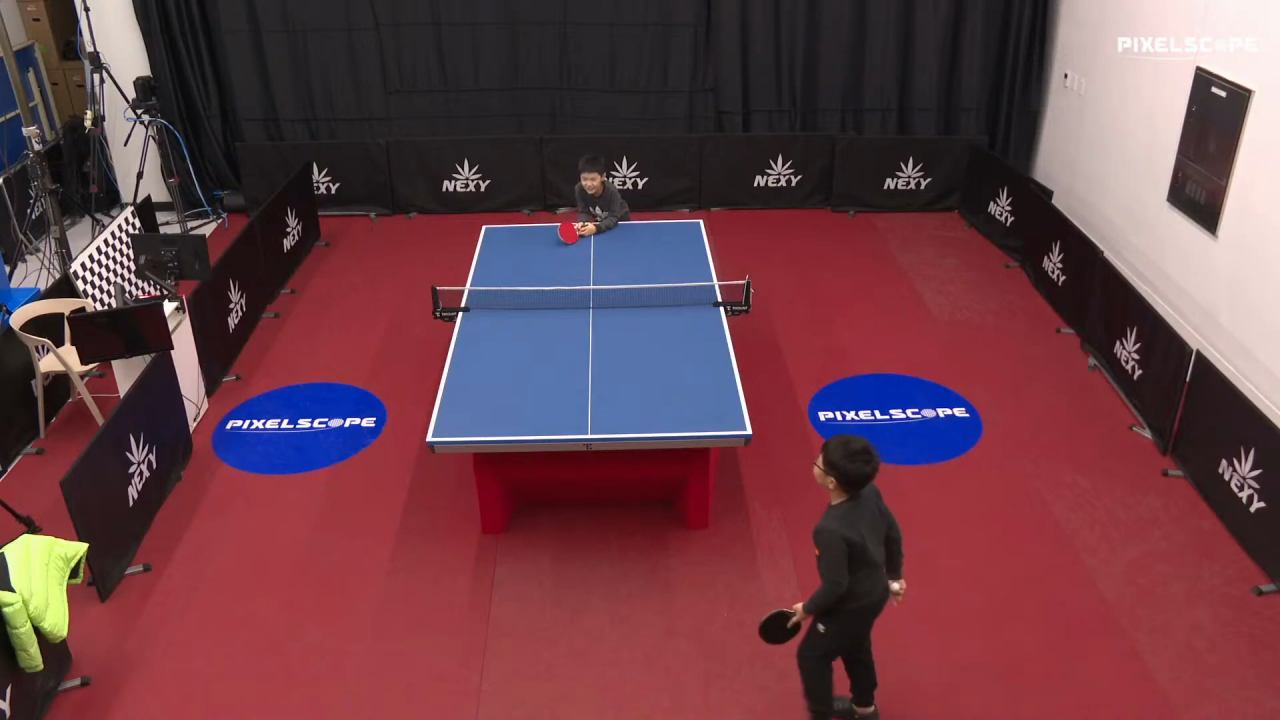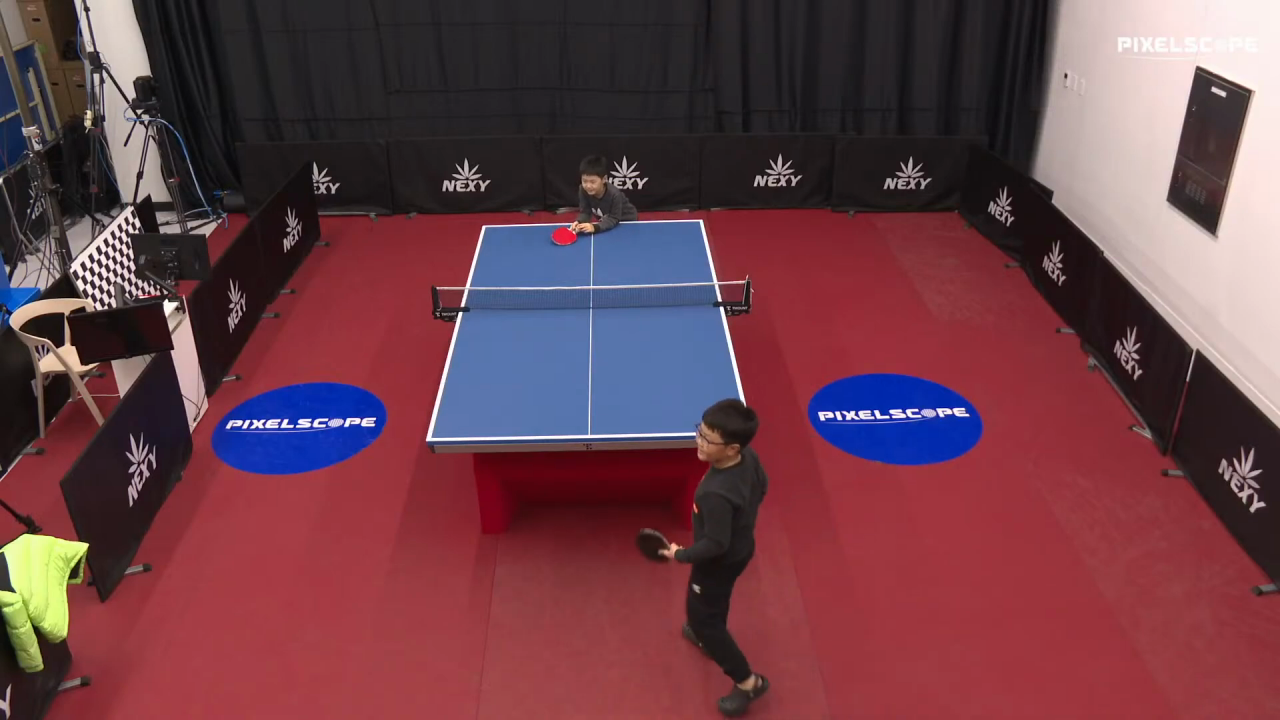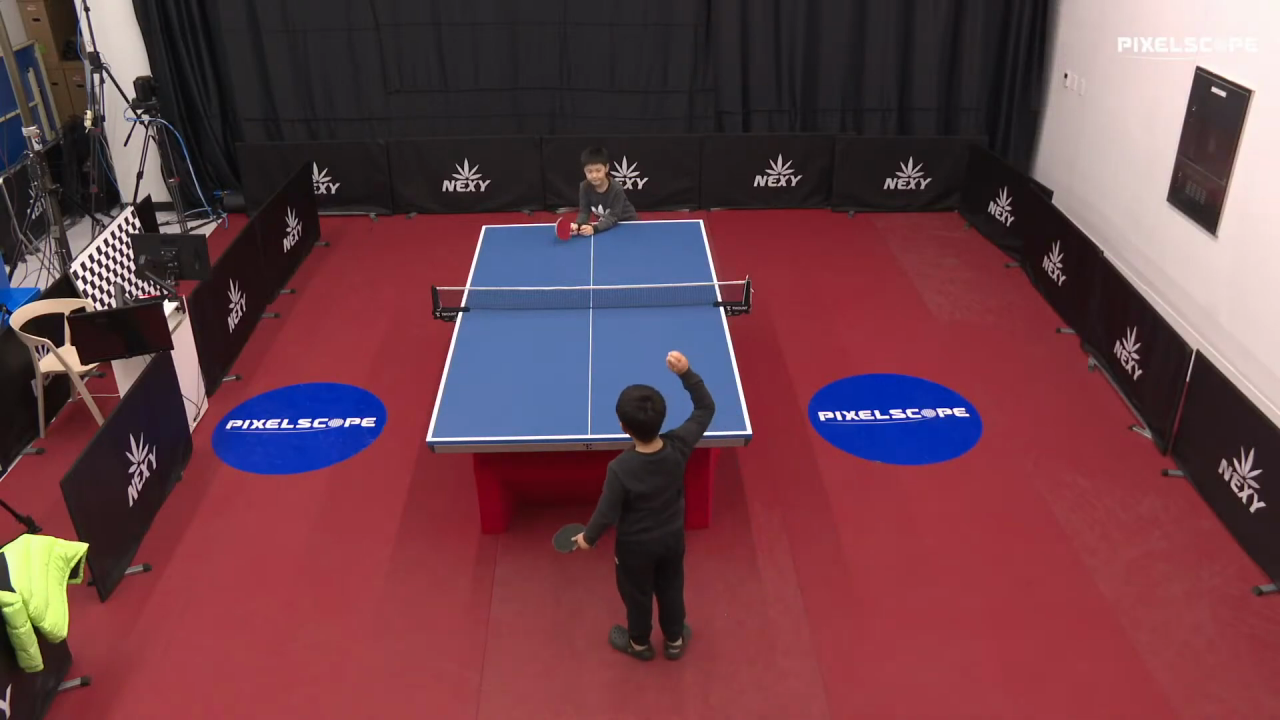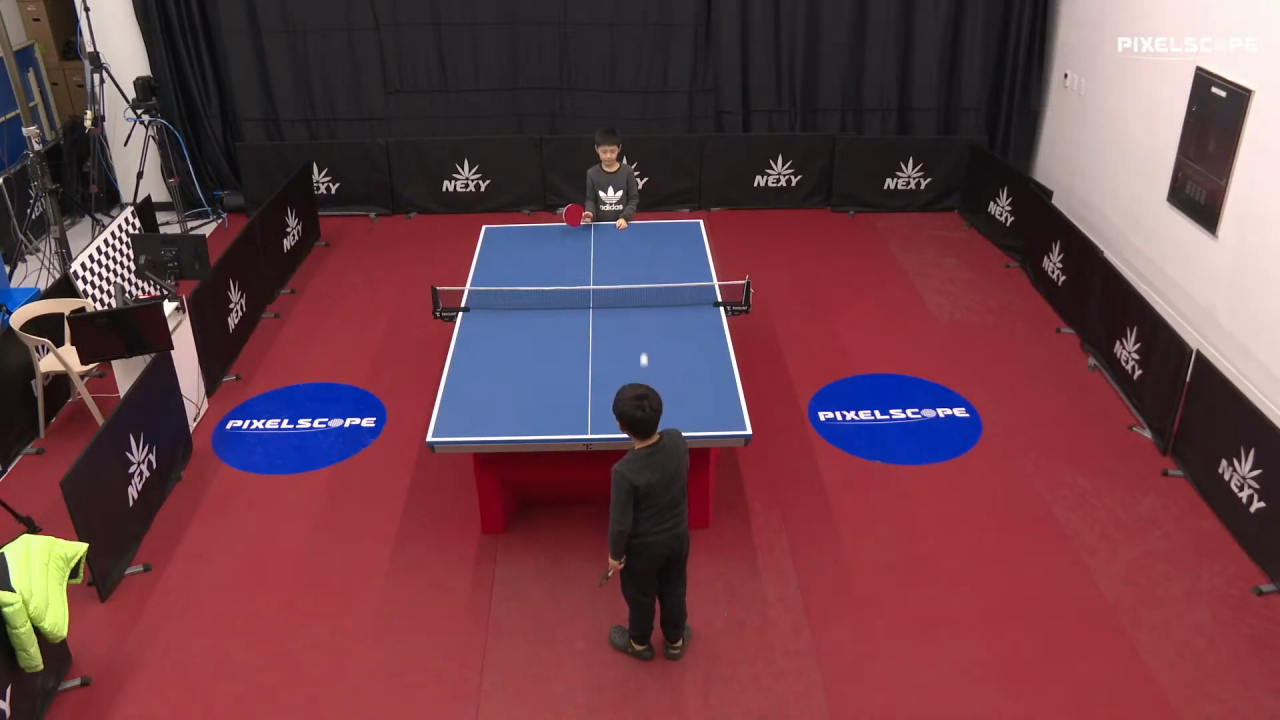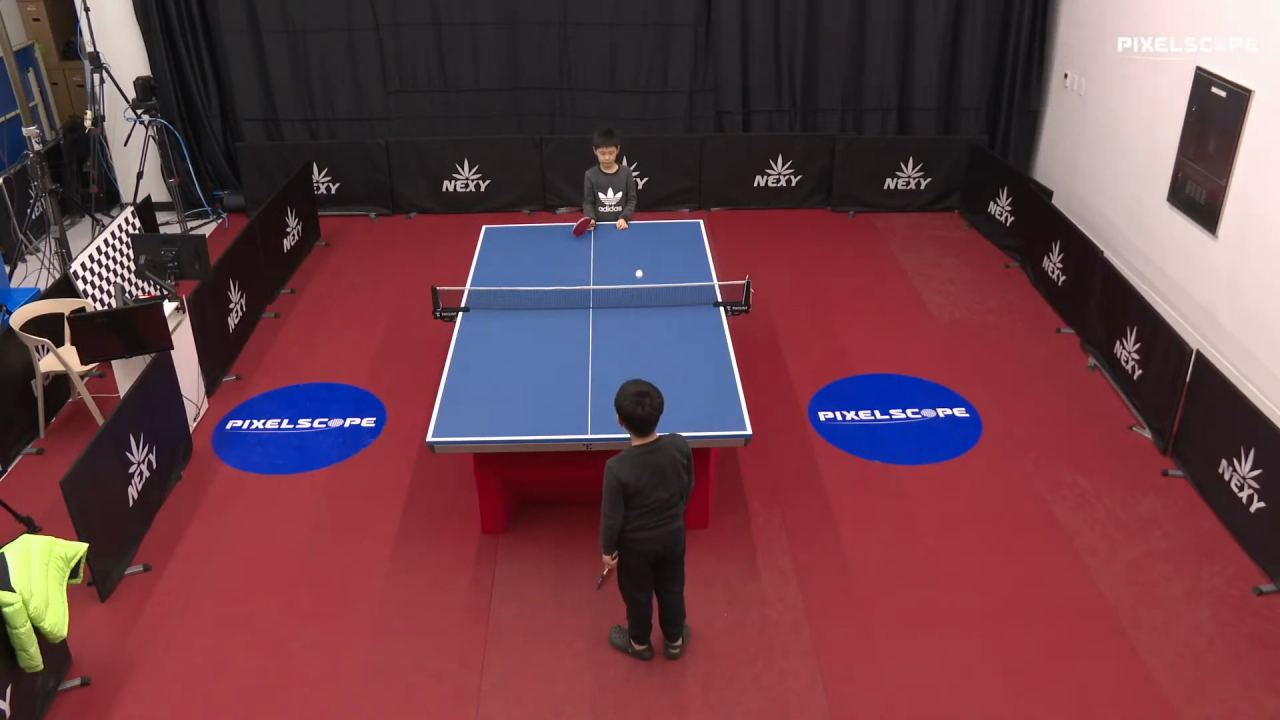
dt=1s
person 1, frame 1
left shoulder: (832, 531)
right shoulder: (870, 495)
left elbow: (835, 585)
right elbow: (893, 534)
left wrist: (808, 608)
right wrist: (892, 577)
left hip: (850, 607)
right hip: (874, 592)
left knee: (811, 658)
right knee: (857, 649)
person 1, frame 2
left shoulder: (716, 492)
right shoulder: (750, 457)
left elbow: (713, 545)
right elbow: (761, 487)
left wrist: (680, 554)
left hip: (719, 561)
right hip: (742, 549)
left knee: (705, 620)
right knee: (716, 601)
left ankle: (747, 682)
right ankle: (705, 638)
person 1, frame 3
left shoulder: (620, 468)
right shoulder: (679, 446)
left elbow: (607, 513)
right elbow: (706, 407)
left wrist: (588, 537)
right wrist: (686, 372)
left hip: (636, 545)
right hip: (673, 536)
left knee: (637, 594)
right knee: (671, 588)
left ankle: (639, 643)
right ankle: (675, 640)
person 1, frame 4
left shoulder: (624, 472)
right shoulder: (676, 440)
left elbow: (621, 521)
left wrist: (615, 553)
left hip: (642, 546)
right hip: (678, 535)
left knee: (640, 596)
right knee: (674, 590)
left ankle: (640, 643)
right ankle: (675, 640)
person 1, frame 5
left shoulder: (617, 467)
right shoulder: (680, 446)
left elbow: (612, 516)
right elbow: (688, 488)
left wrist: (608, 549)
left hip: (635, 543)
right hip: (673, 534)
left knee: (637, 594)
right knee: (672, 588)
left ankle: (639, 643)
right ankle: (675, 640)
